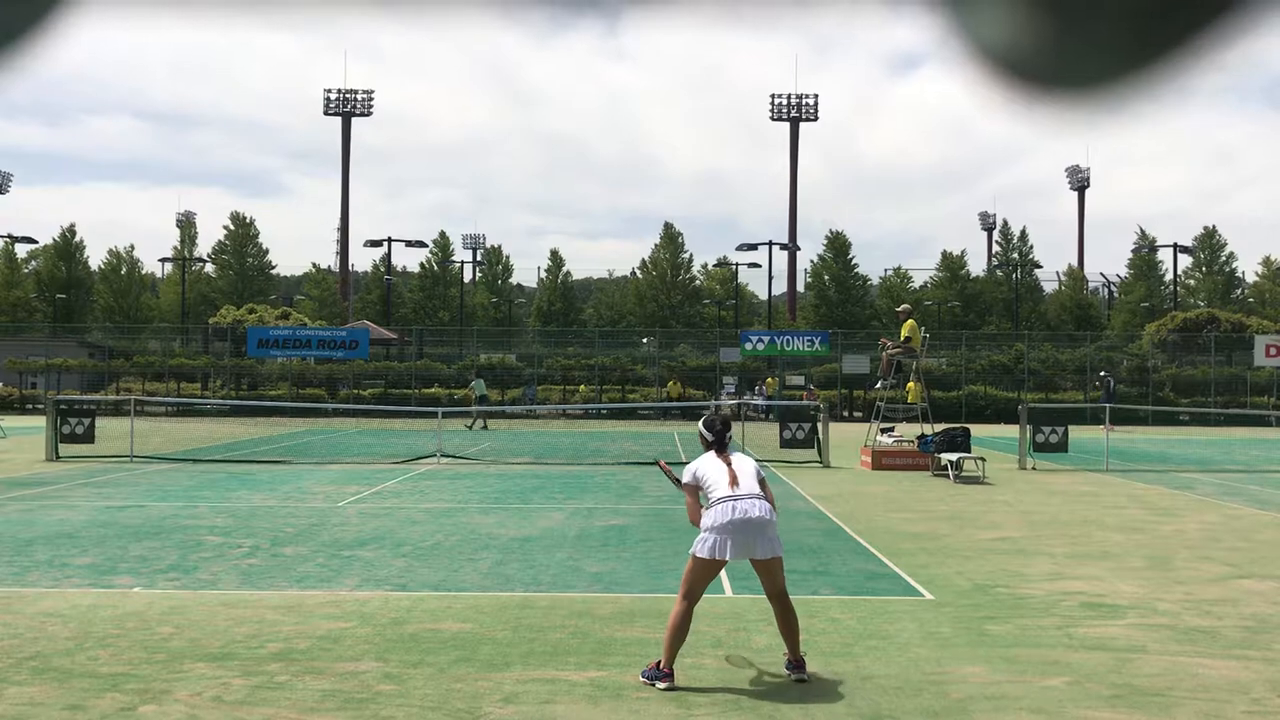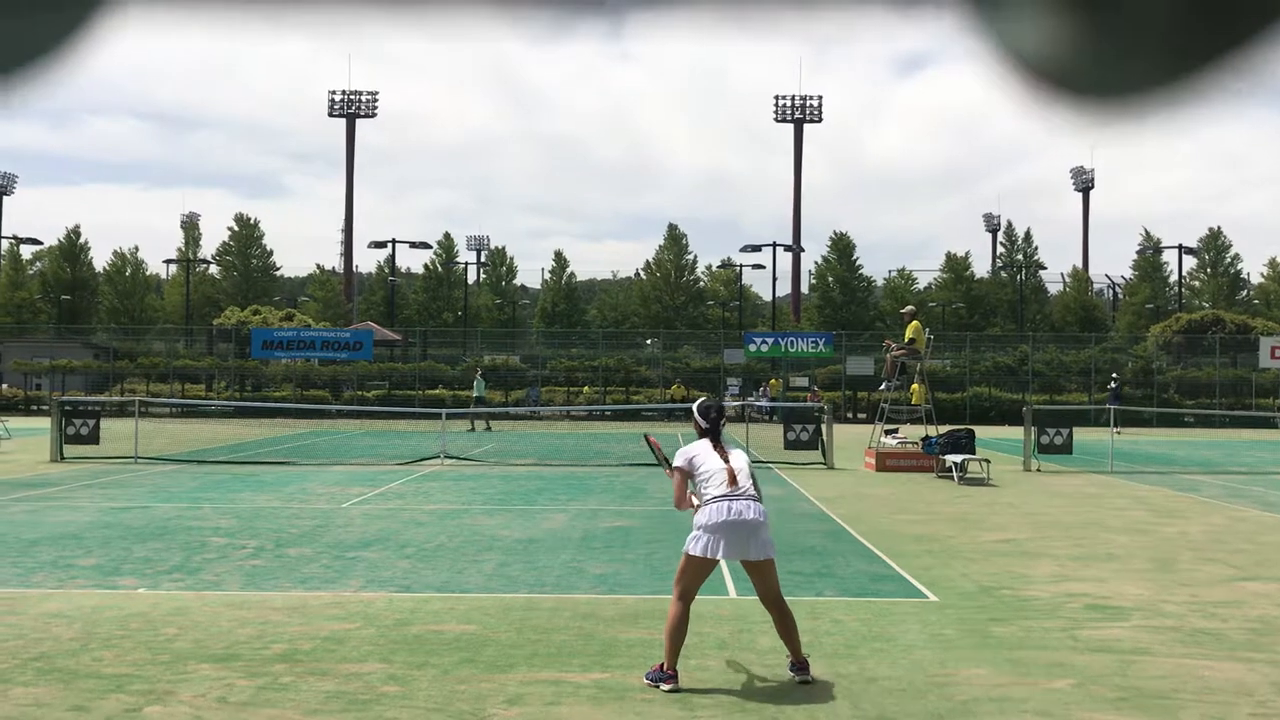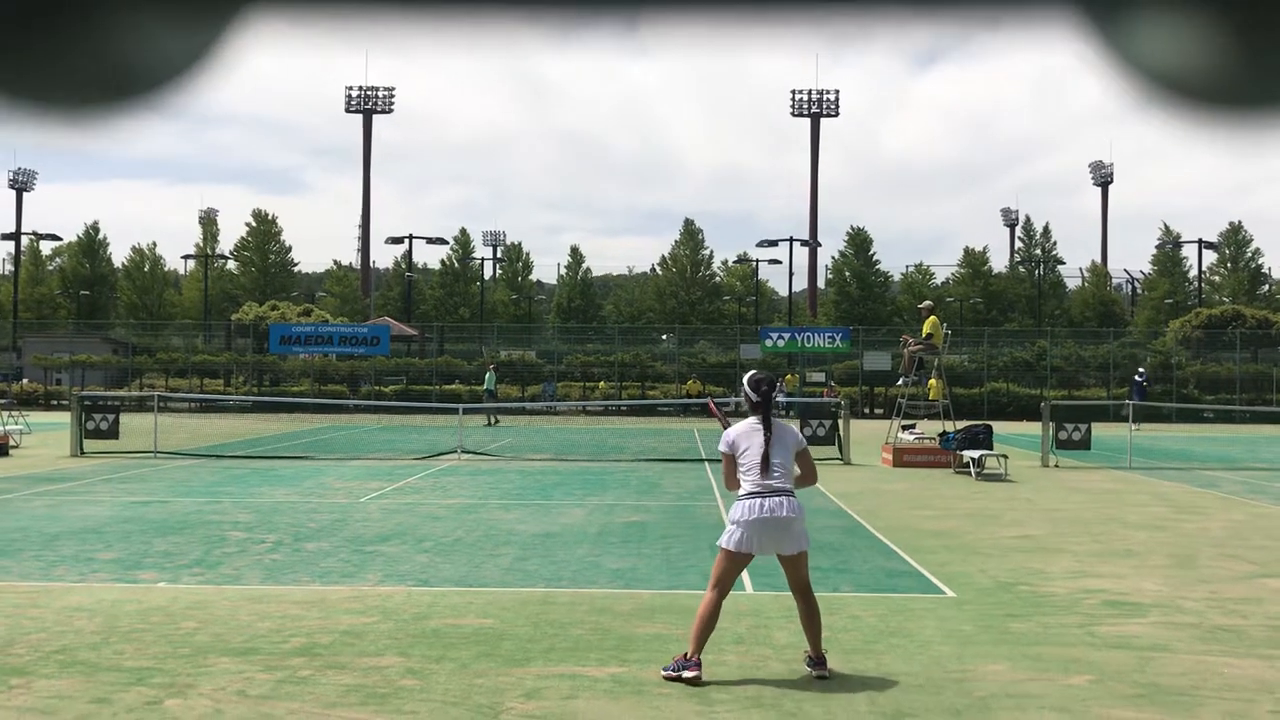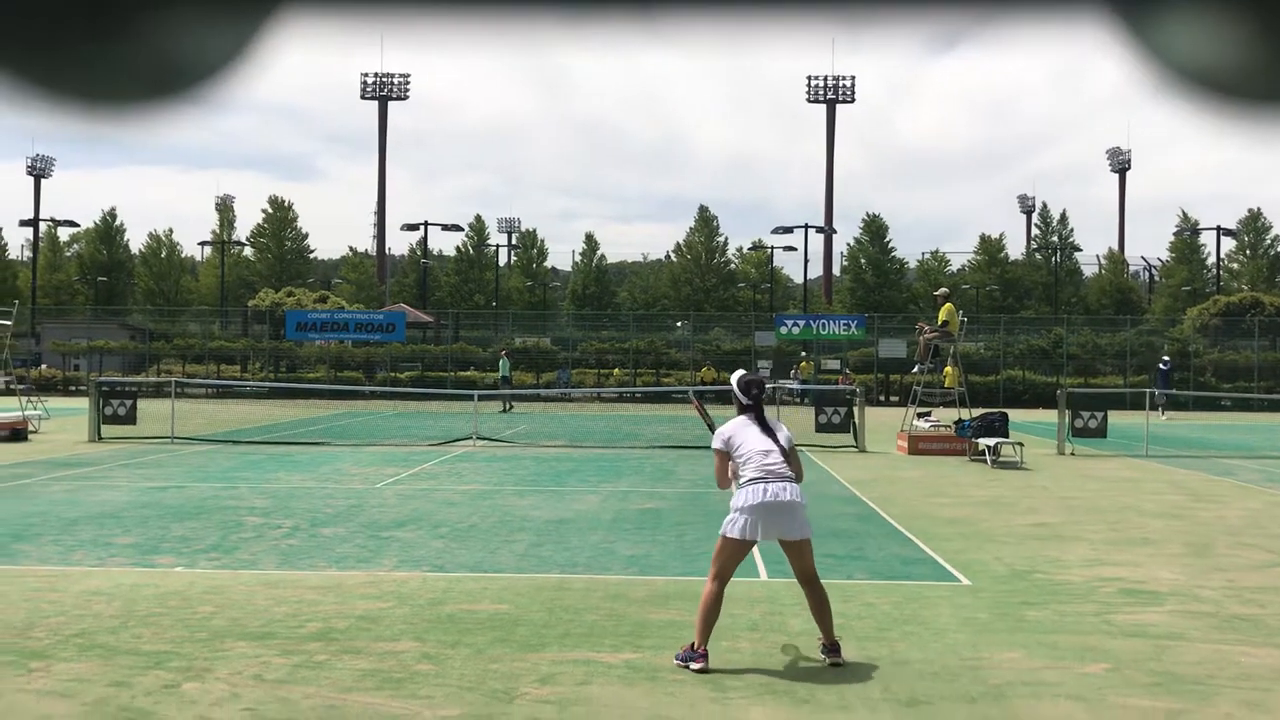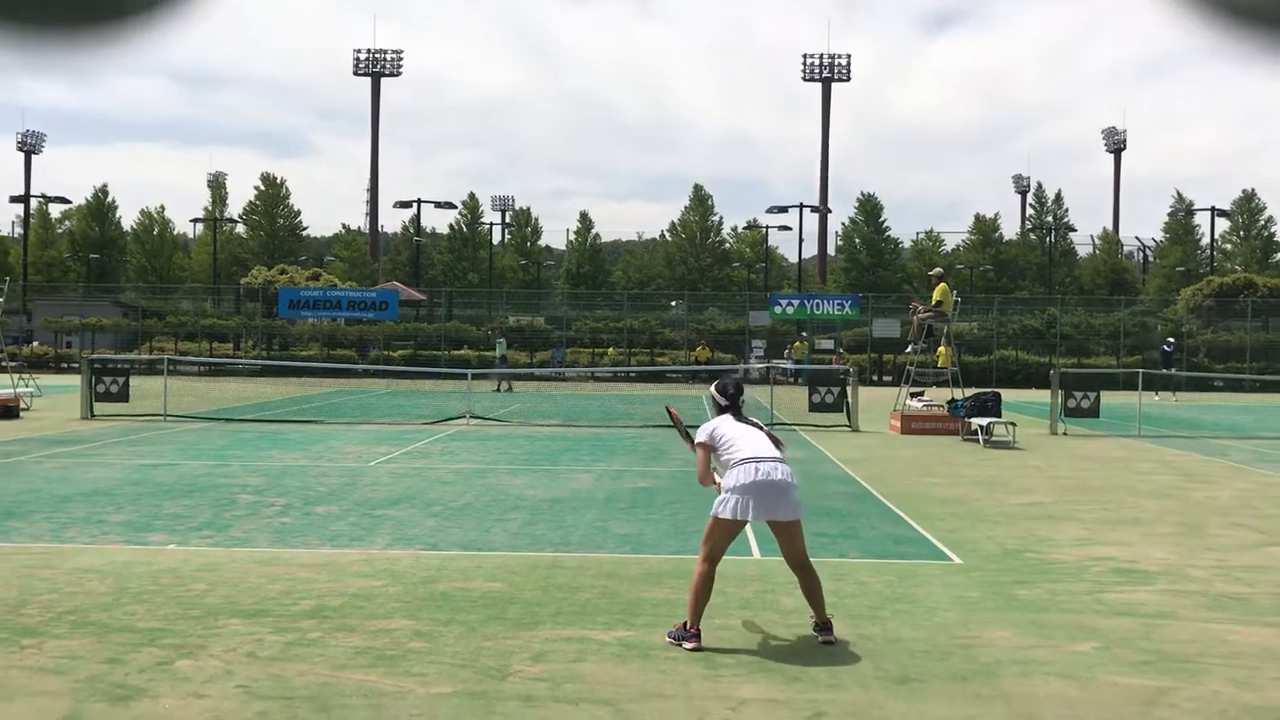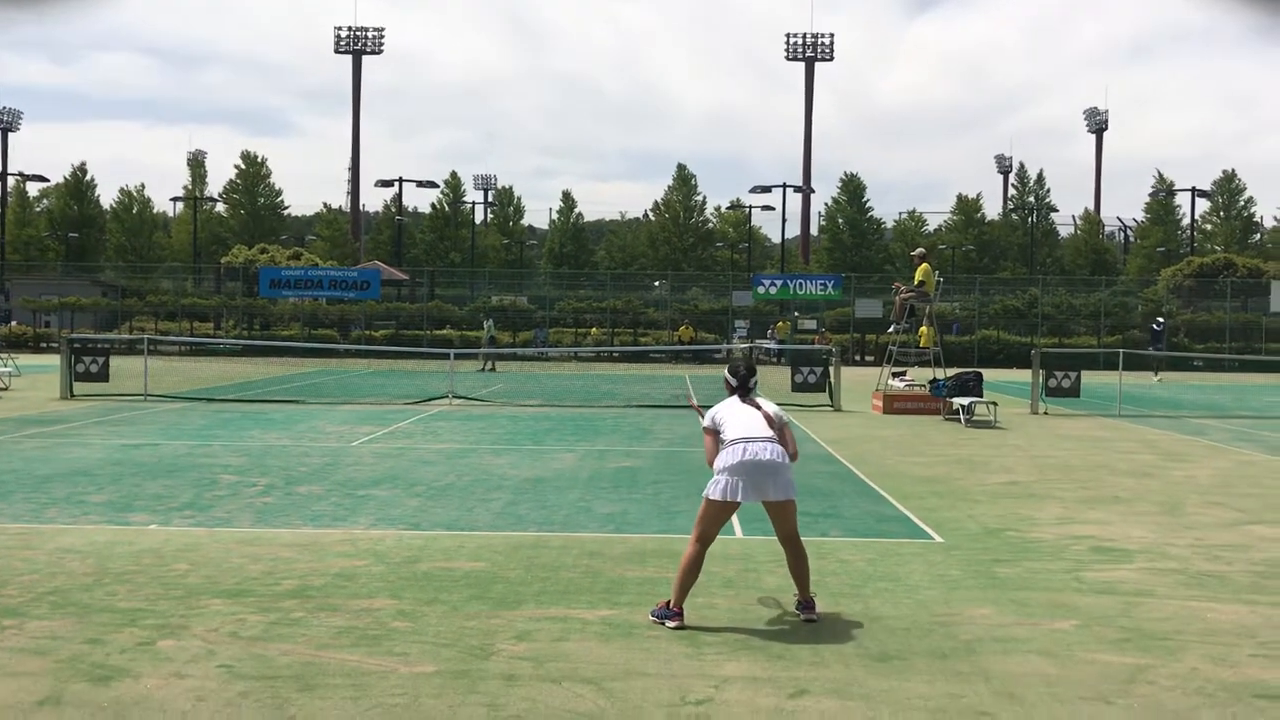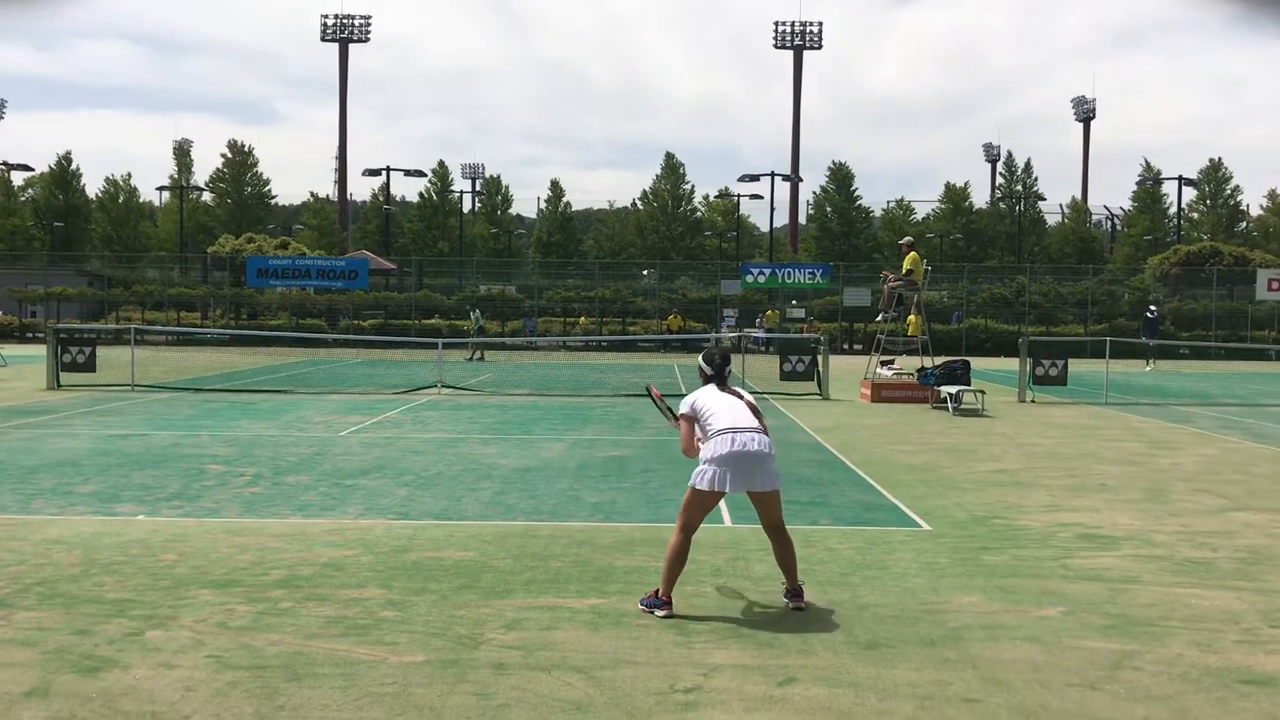
dt=0.4s
person 1, frame 1
left shoulder: (694, 466)
right shoulder: (748, 460)
left elbow: (695, 518)
right elbow: (771, 504)
left hip: (722, 518)
right hip: (761, 516)
left knee: (687, 597)
right knee: (778, 595)
left ankle: (664, 669)
right ankle: (796, 662)
person 1, frame 2
left shoulder: (687, 452)
right shoulder: (739, 453)
left elbow: (679, 502)
left hip: (715, 518)
right hip: (754, 517)
left knee: (681, 596)
right knee: (773, 599)
left ankle: (668, 671)
right ankle: (800, 664)
person 1, frame 3
left shoulder: (733, 434)
right shoulder: (792, 432)
right elbow: (811, 477)
left hip: (749, 512)
right hip: (788, 511)
left knee: (716, 590)
right knee: (803, 590)
left ankle: (691, 661)
right ankle: (817, 659)
person 1, frame 4
left shoulder: (726, 431)
right shoulder: (779, 428)
left elbow: (722, 483)
right elbow: (798, 475)
left hip: (751, 500)
right hip: (791, 498)
left knee: (716, 578)
right knee: (809, 579)
left ankle: (698, 651)
right ankle: (831, 646)
person 1, frame 5
left shoulder: (708, 428)
right shoulder: (756, 424)
left elbow: (703, 477)
left wrist: (716, 480)
left hip: (744, 480)
right hip: (782, 477)
left knee: (707, 558)
right knee: (799, 560)
left ankle: (691, 630)
right ankle: (823, 624)
person 1, frame 6
left shoulder: (716, 411)
right shoulder: (771, 407)
left elbow: (712, 460)
right elbow: (792, 452)
left hip: (735, 461)
right hip: (775, 459)
left knee: (700, 539)
right knee: (791, 538)
left ankle: (673, 609)
right ankle: (806, 603)
person 1, frame 7
left shoulder: (692, 398)
right shoulder: (743, 395)
left elbow: (688, 449)
left wrist: (701, 448)
left hip: (721, 451)
right hip: (760, 449)
left knee: (684, 528)
right knee: (775, 527)
left ankle: (662, 598)
right ankle: (794, 592)
